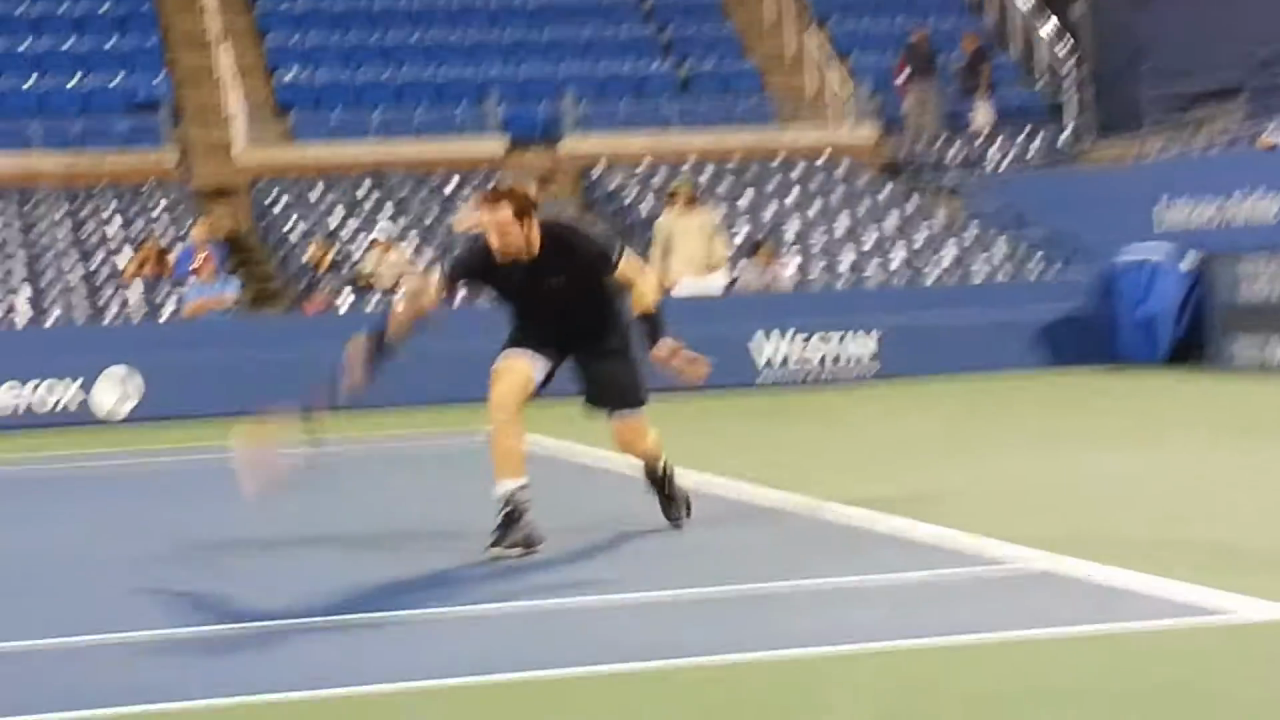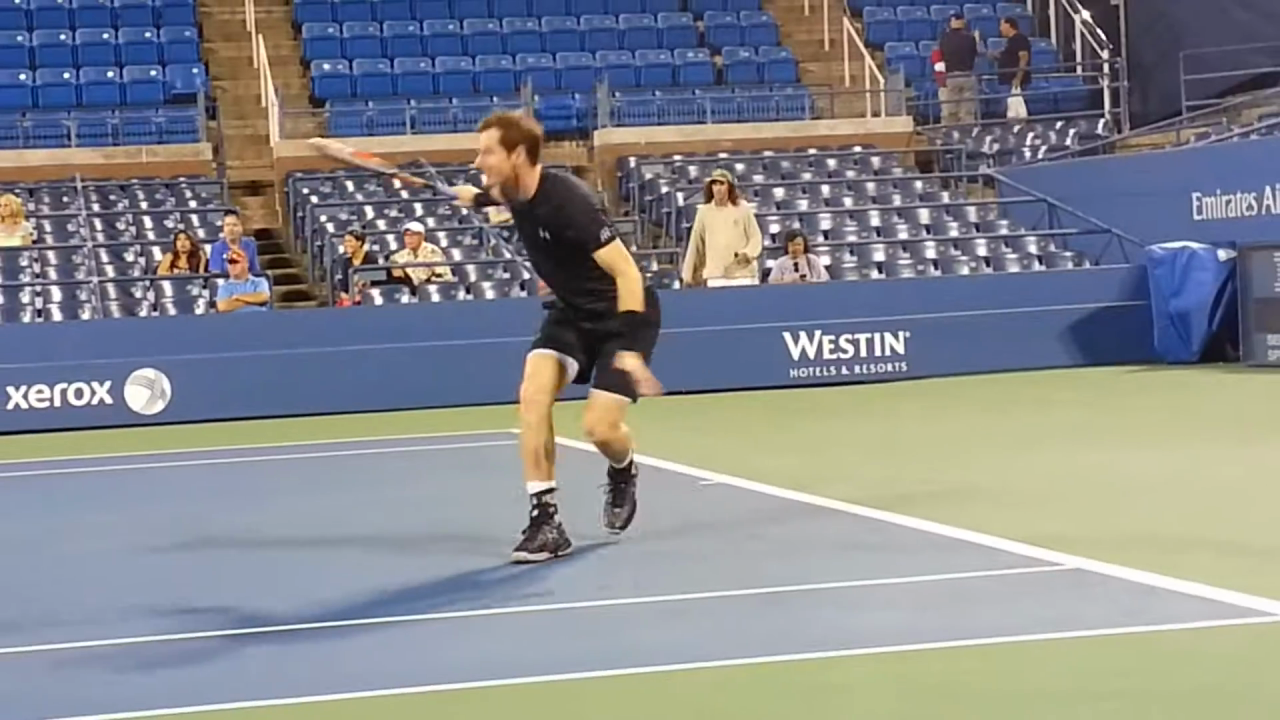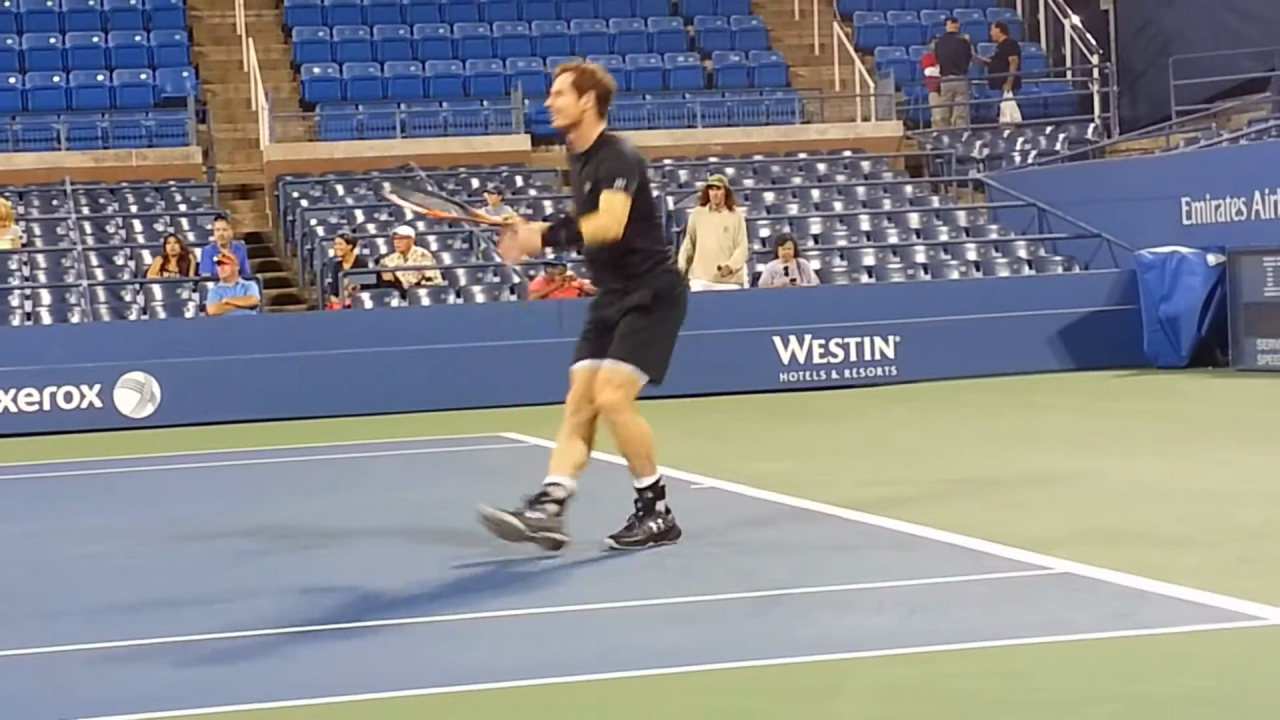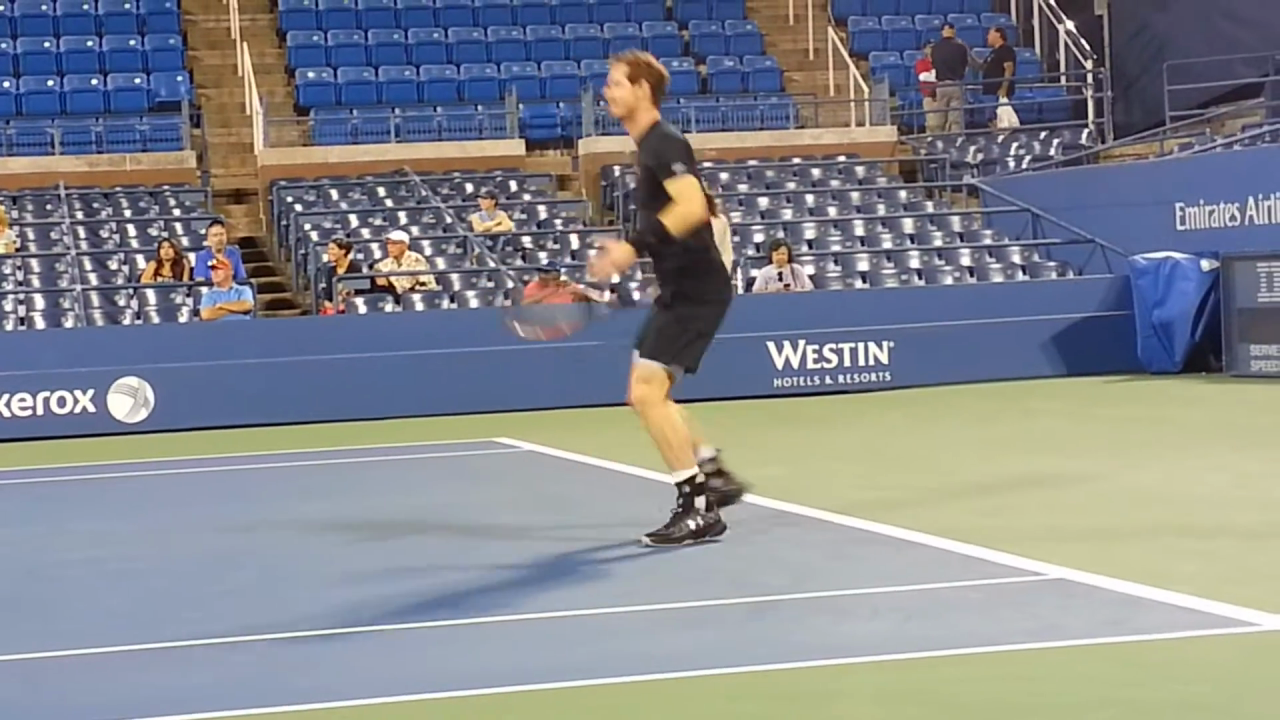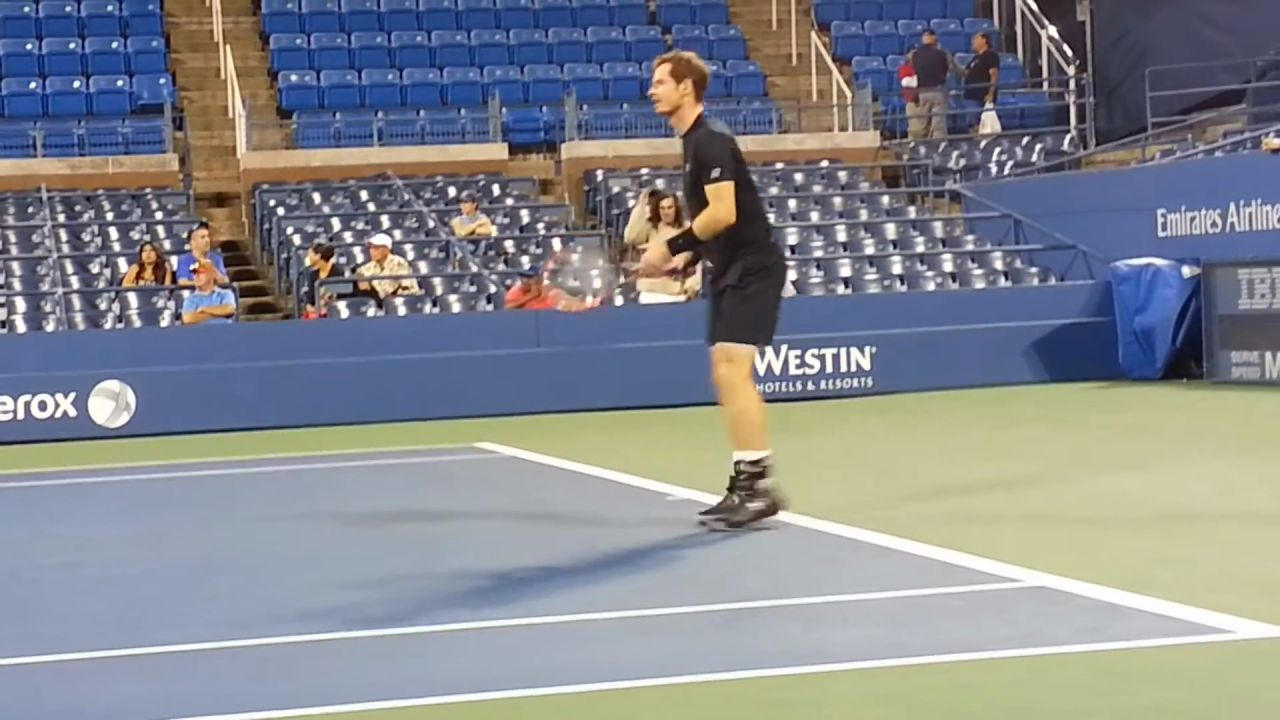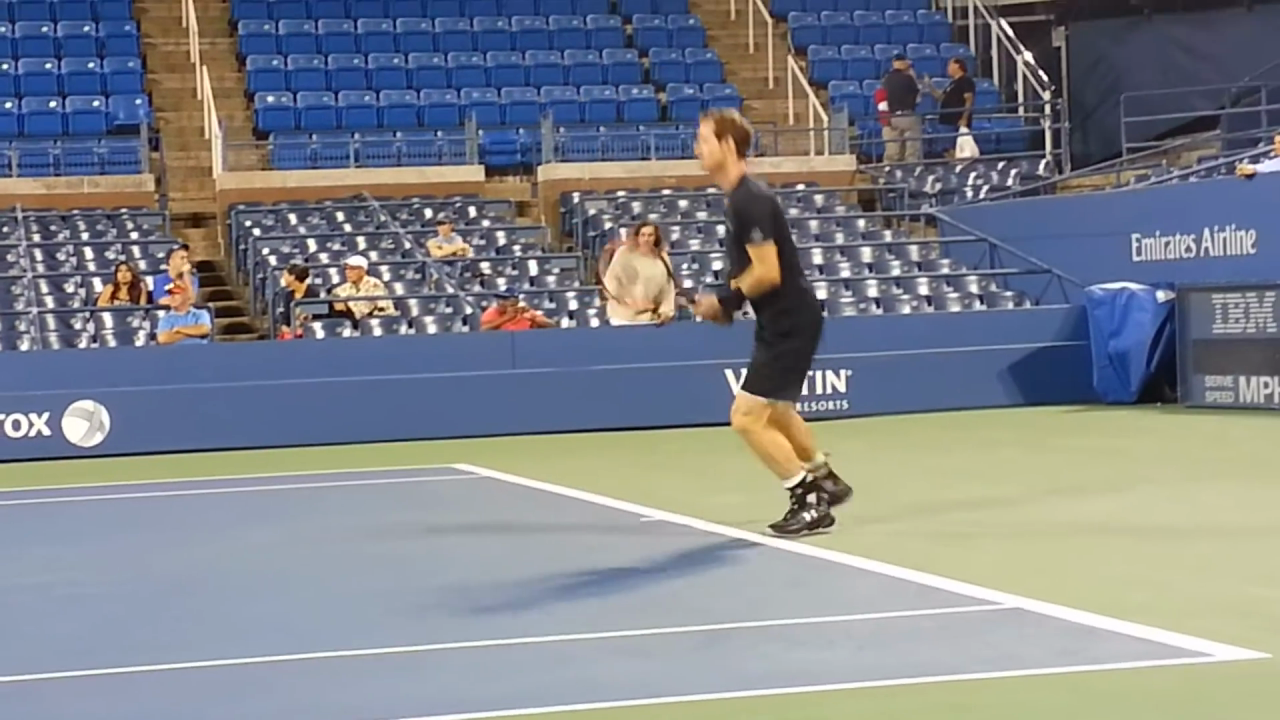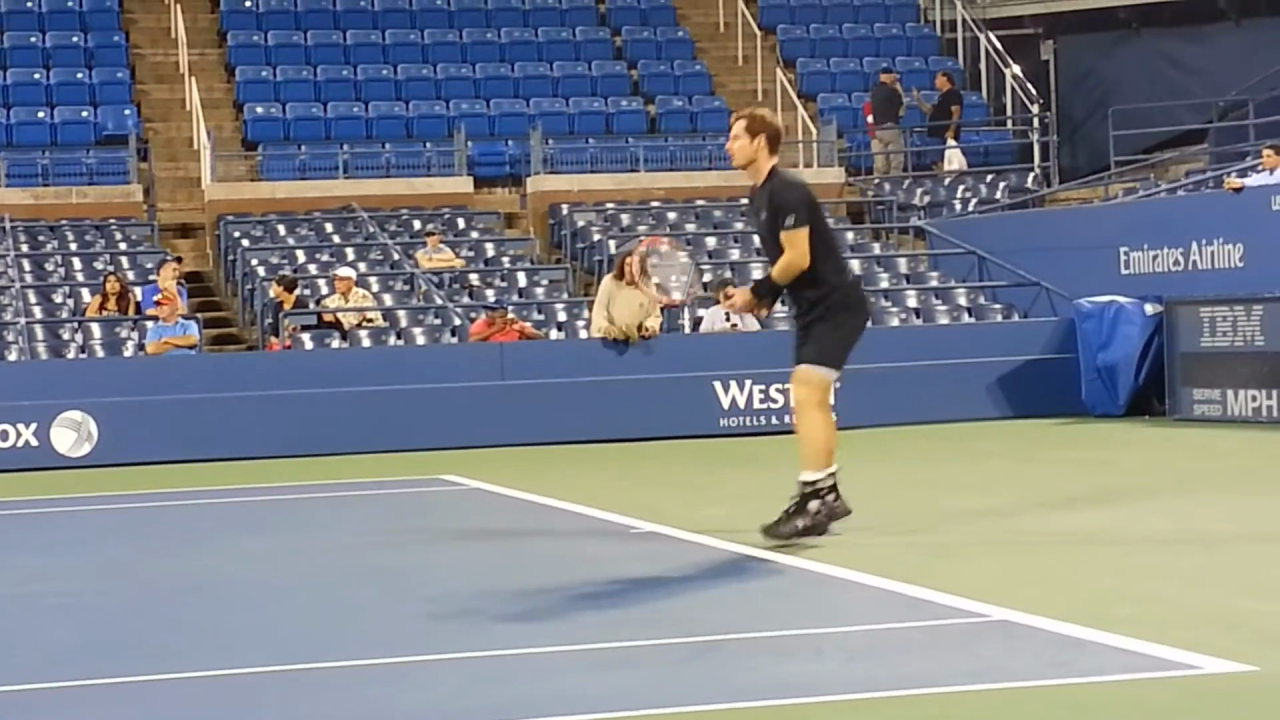
dt=0.3s
person 1, frame 1
left shoulder: (572, 243)
right shoulder: (479, 255)
left elbow: (638, 276)
right elbow: (424, 296)
left wrist: (658, 339)
right wrist: (377, 343)
left hip: (598, 328)
right hip: (538, 331)
left knee: (633, 438)
right knee: (504, 395)
left ankle: (662, 477)
right ankle: (515, 519)
person 1, frame 2
left shoulder: (569, 199)
right shoulder: (517, 190)
left elbow: (626, 274)
left wrist: (625, 348)
right wrist: (480, 197)
left hip: (620, 315)
right hip: (570, 312)
left knee: (599, 426)
right knee: (532, 395)
left ankle: (623, 472)
right ankle: (544, 518)
person 1, frame 3
left shoulder: (617, 156)
right shoulder: (580, 158)
left elbow: (612, 224)
left wrist: (546, 238)
right wrist: (547, 233)
left hip: (653, 297)
right hip: (613, 298)
left knee: (613, 399)
right knee: (580, 405)
left ankle: (655, 513)
right ankle: (545, 510)
person 1, frame 4
left shoulder: (664, 143)
right shoulder: (650, 146)
left elbow: (693, 209)
left wrist: (635, 246)
left hip: (698, 287)
right hip: (680, 286)
left knee: (646, 392)
right knee: (648, 393)
left ankle: (695, 507)
right ankle: (715, 478)
person 1, frame 5
left shoulder: (710, 140)
right shoulder: (696, 140)
left elbow: (725, 212)
left wrist: (671, 248)
right wrist: (688, 252)
left hip: (753, 269)
right hip: (732, 270)
left knee: (734, 372)
right knee: (724, 377)
left ankle: (757, 485)
right ankle: (746, 485)
person 1, frame 6
left shoulder: (751, 200)
right shoulder: (739, 197)
left elbow: (769, 274)
left wrist: (725, 301)
right wrist: (728, 299)
left hip: (791, 322)
right hip: (781, 321)
left knee: (747, 417)
right knee: (774, 411)
left ankle: (811, 499)
right ankle: (823, 480)
person 1, frame 7
left shoulder: (787, 189)
right shoulder: (760, 194)
left elbow: (798, 259)
left wrist: (756, 293)
right wrist: (761, 296)
left hip: (837, 306)
right hip: (812, 308)
left knee: (805, 396)
right knee: (808, 403)
left ankle: (810, 503)
right ankle: (827, 495)
